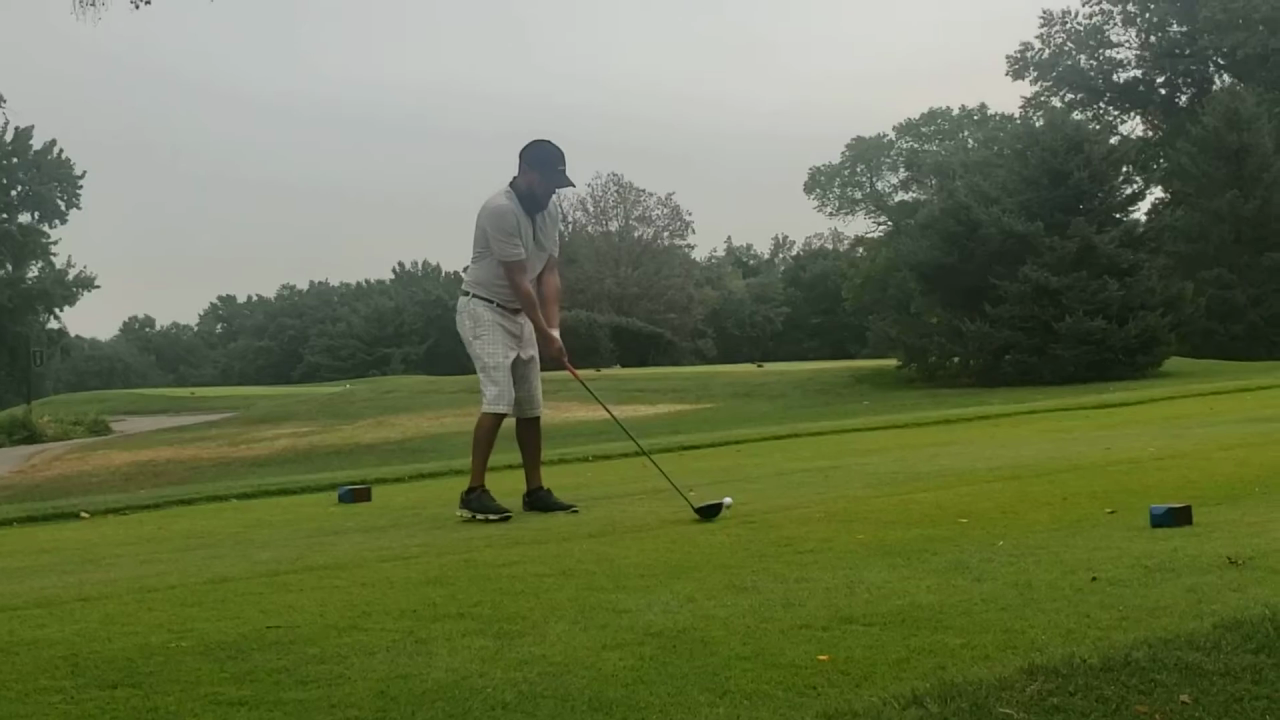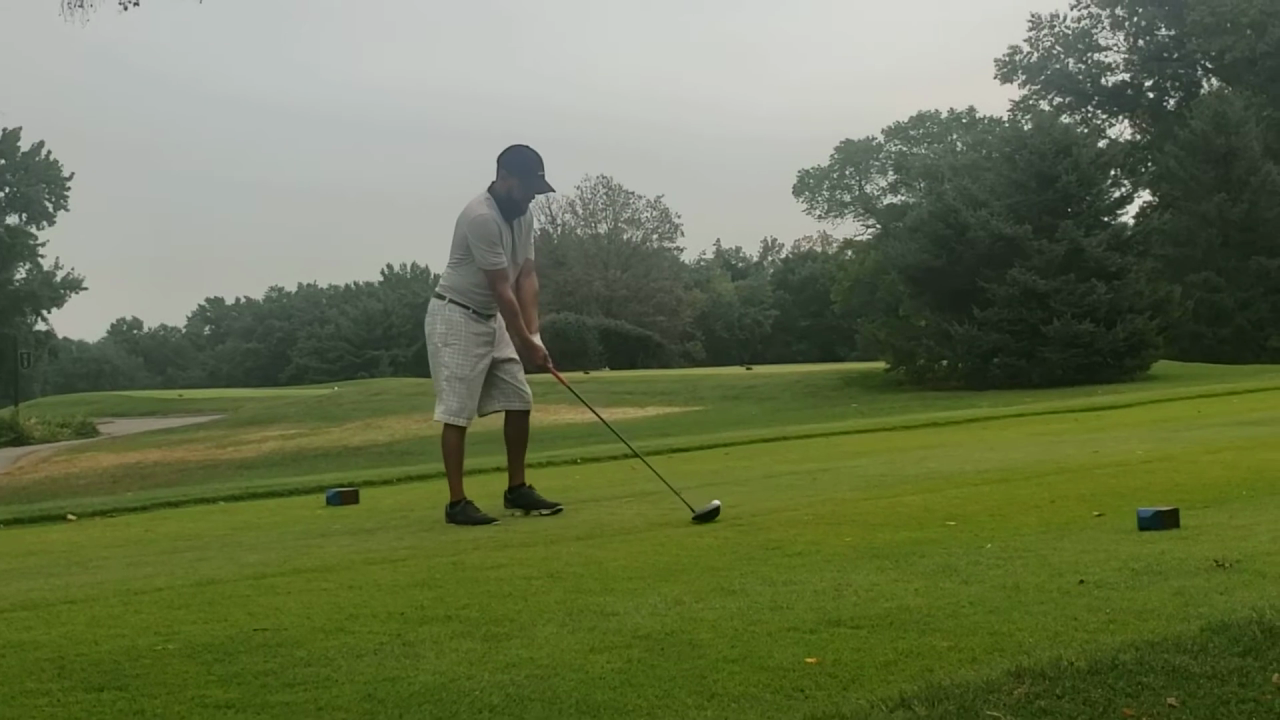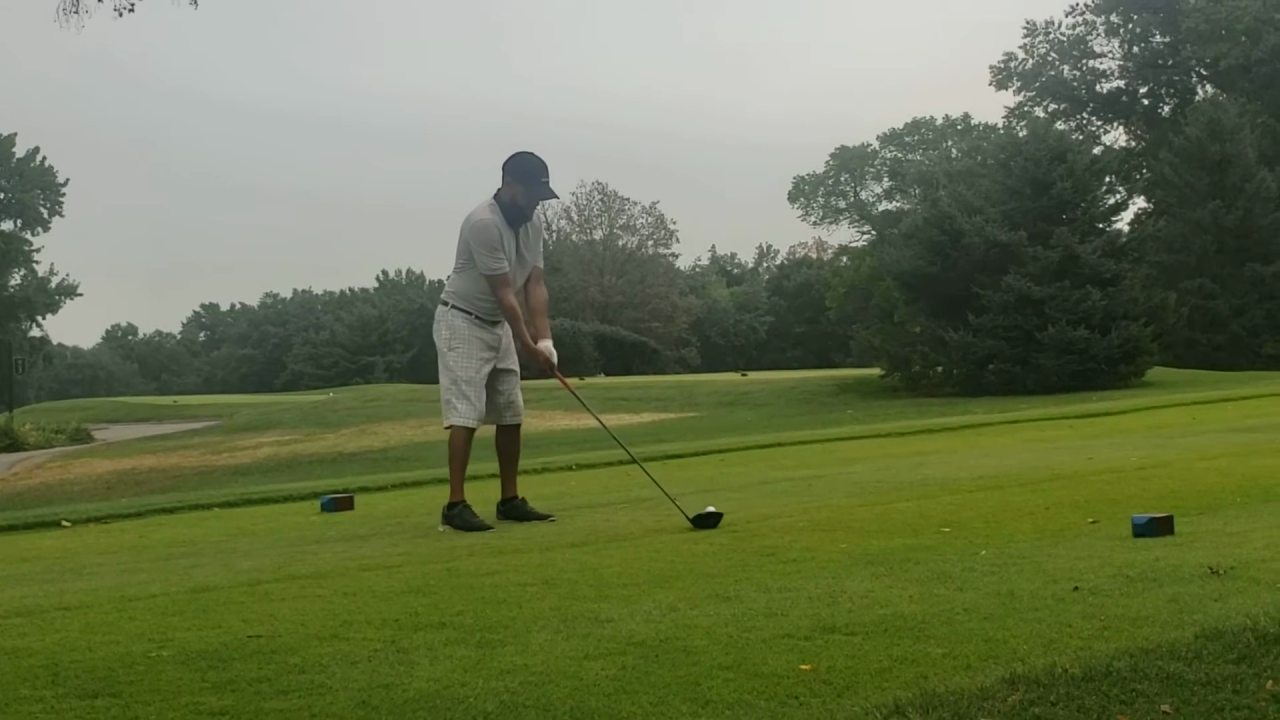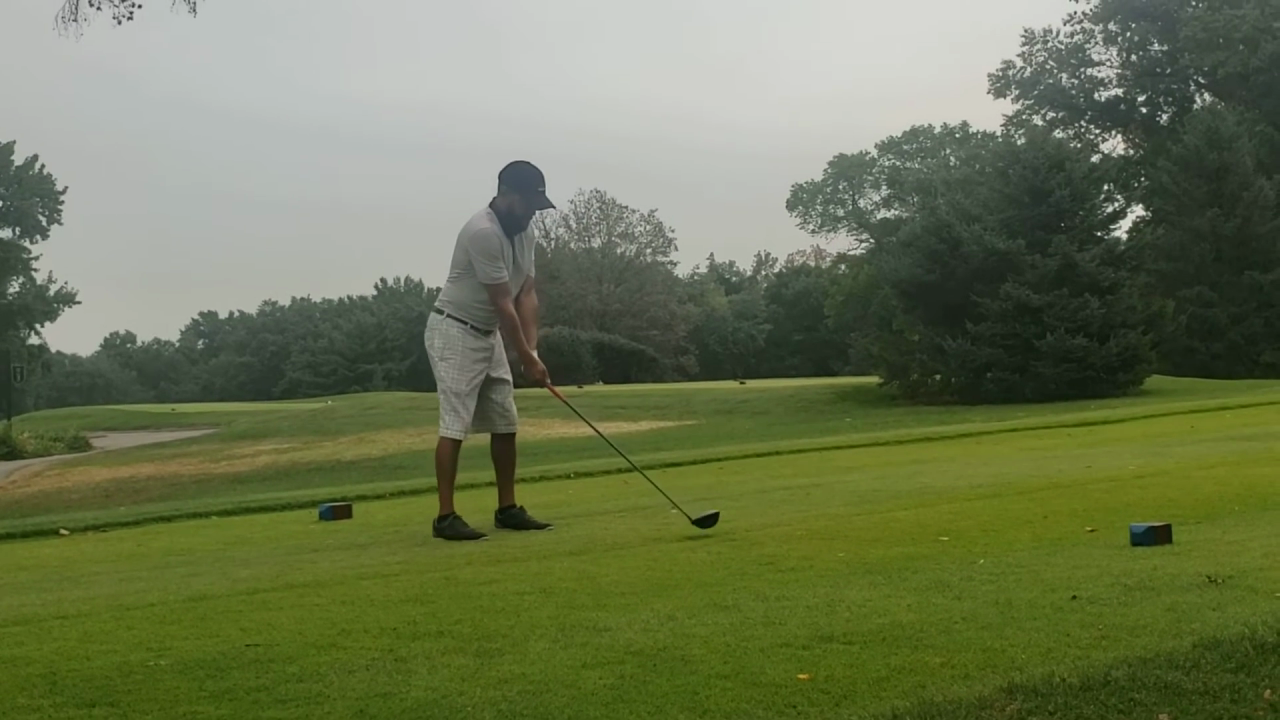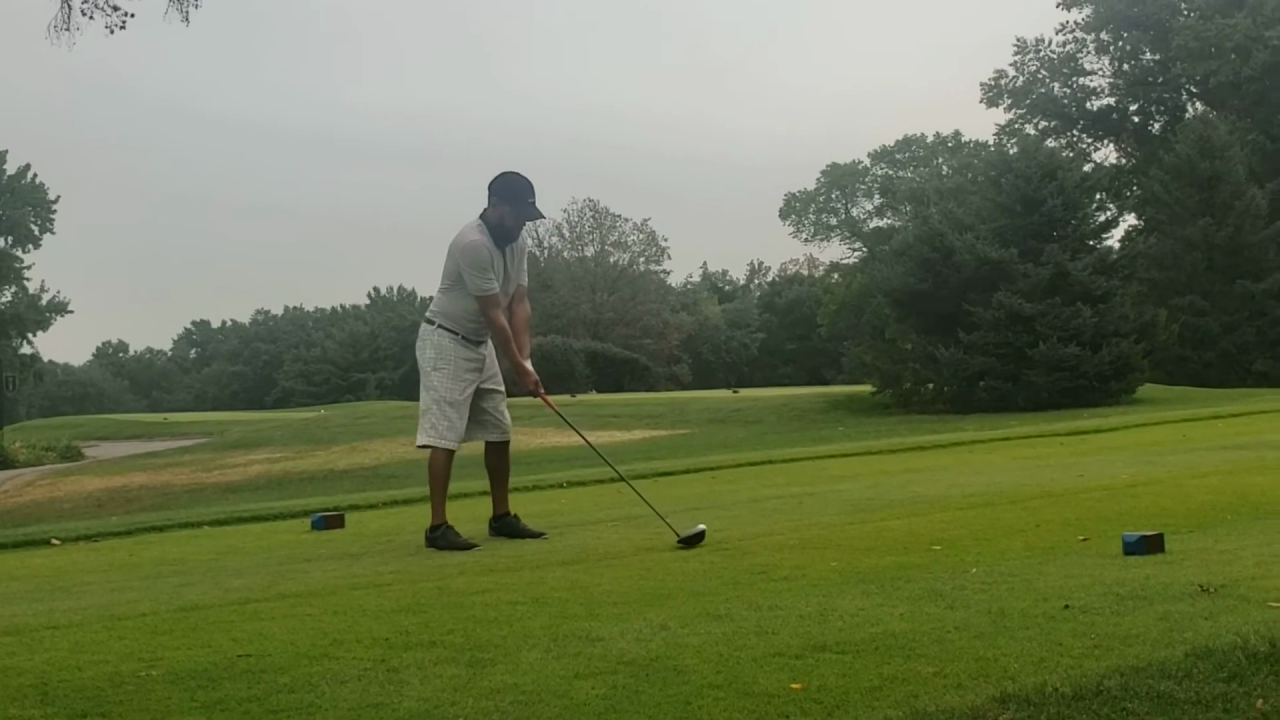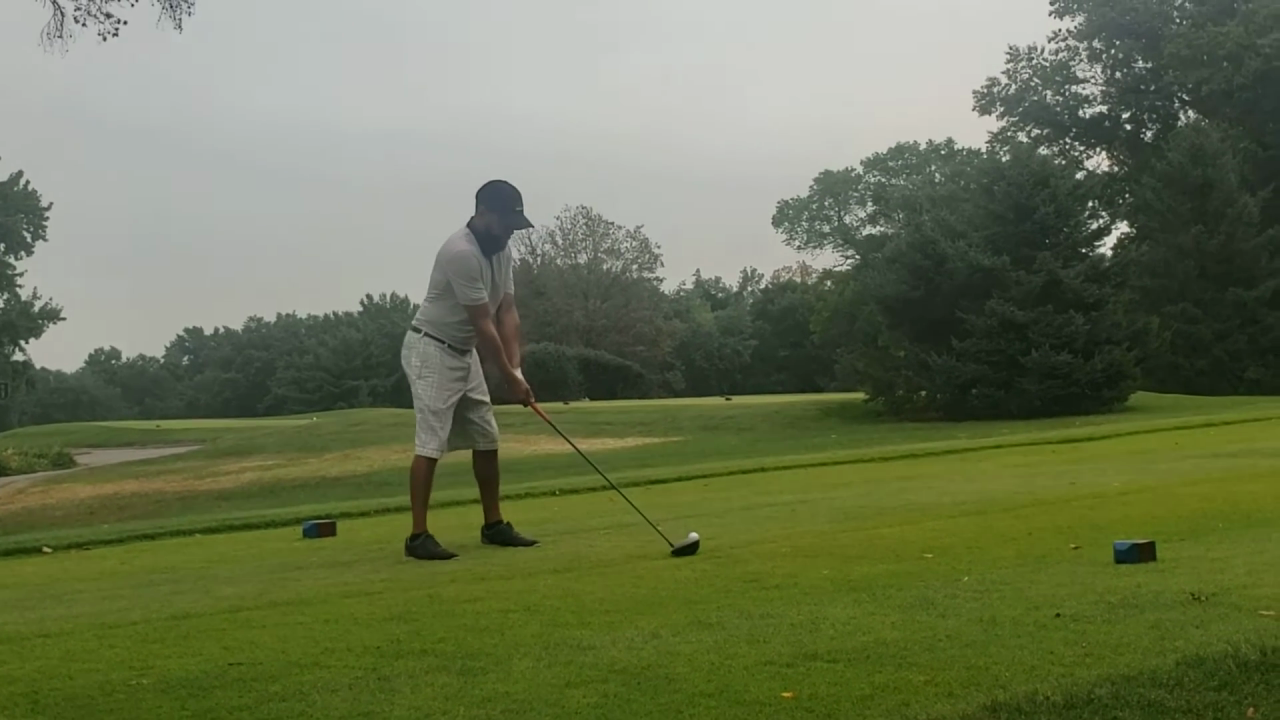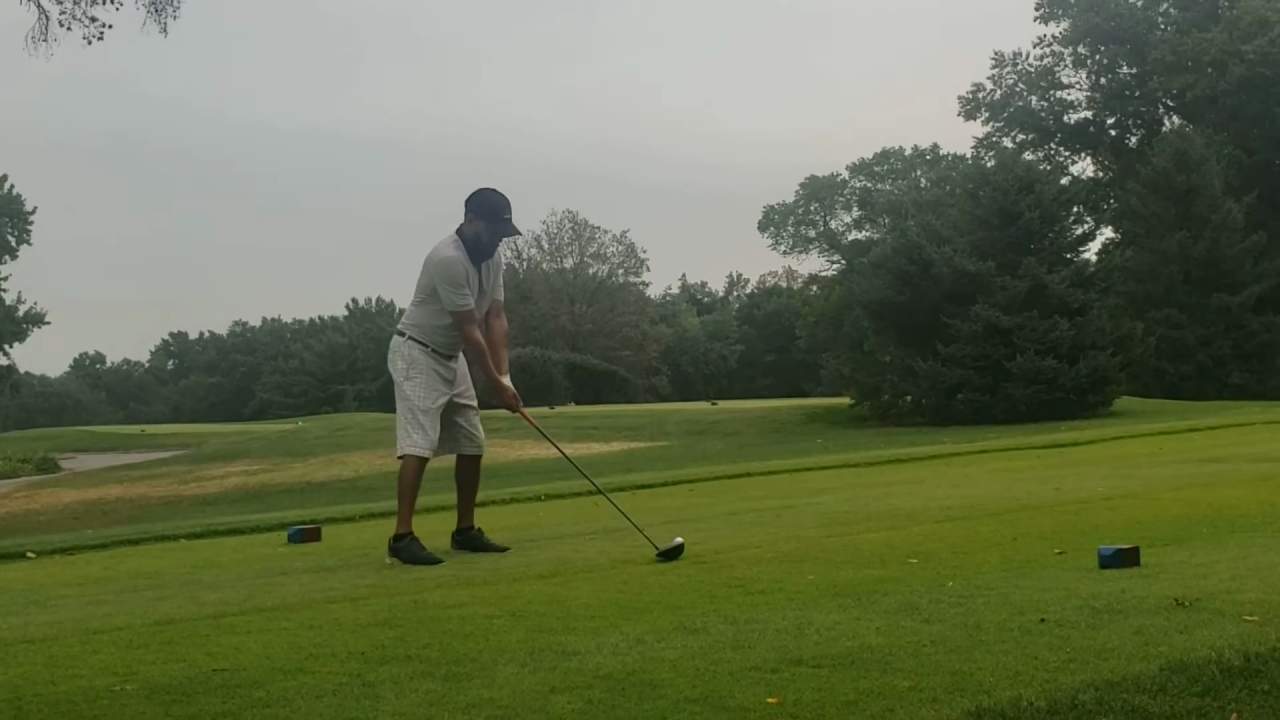
dt=0.4s
person 1, frame 1
left shoulder: (548, 211)
right shoulder: (500, 210)
left elbow: (548, 274)
right elbow: (518, 280)
left wrist: (554, 328)
right wrist: (544, 334)
left hip: (519, 314)
right hip: (483, 311)
left knee: (530, 407)
right knee: (500, 399)
left ankle: (535, 491)
right ankle: (474, 491)
person 1, frame 2
left shoulder: (523, 215)
right shoulder: (481, 217)
left elbow: (526, 277)
right elbow: (502, 289)
left wrist: (534, 333)
right wrist: (526, 344)
left hip: (491, 319)
right hip: (456, 317)
left knee: (518, 400)
right knee: (457, 410)
left ankle: (517, 489)
right ankle: (457, 502)
person 1, frame 3
left shoulder: (532, 223)
right shoulder: (483, 223)
left elbow: (535, 284)
right elbow: (503, 293)
left wrist: (545, 339)
right wrist: (528, 346)
left hip: (497, 326)
right hip: (462, 322)
left knee: (510, 414)
right knee: (468, 413)
left ankle: (509, 500)
right ankle: (456, 505)
person 1, frame 4
left shoulder: (524, 232)
right shoulder: (482, 232)
left elbow: (526, 294)
right elbow: (502, 303)
left wrist: (532, 350)
right wrist: (527, 358)
left hip: (488, 334)
right hip: (454, 331)
left knee: (505, 423)
right knee: (457, 424)
left ankle: (507, 509)
right ankle: (445, 517)
person 1, frame 5
left shoulder: (516, 243)
right shoulder: (473, 244)
left elbow: (519, 304)
right elbow: (493, 315)
left wrist: (526, 360)
right wrist: (520, 369)
left hip: (479, 345)
right hip: (445, 342)
left knee: (499, 432)
right knee: (445, 435)
left ankle: (501, 517)
right ankle: (438, 526)
person 1, frame 6
left shoulder: (501, 251)
right shoulder: (461, 253)
left elbow: (507, 313)
right elbow: (482, 324)
left wrist: (516, 369)
right wrist: (509, 378)
left hip: (464, 353)
right hip: (431, 350)
left knee: (486, 439)
right knee: (431, 442)
left ankle: (494, 524)
right ankle: (417, 536)
person 1, frame 7
left shoulder: (492, 258)
right shoulder: (448, 259)
left elbow: (496, 320)
right elbow: (469, 330)
left wrist: (505, 376)
right wrist: (496, 384)
left hip: (450, 357)
right hip: (416, 355)
left knee: (471, 444)
right knee: (420, 445)
left ankle: (465, 530)
right ankle: (403, 537)
